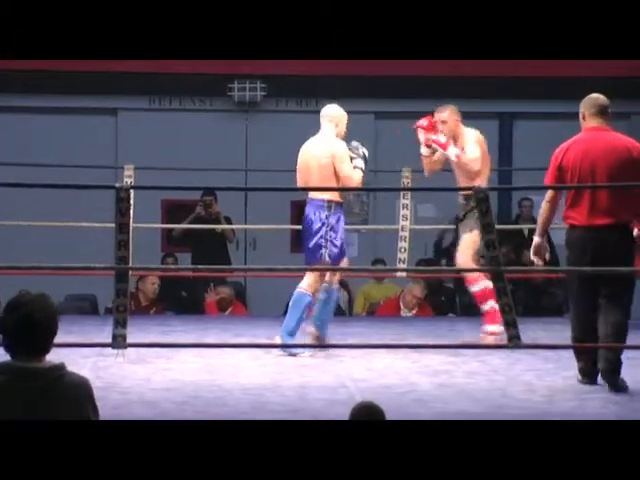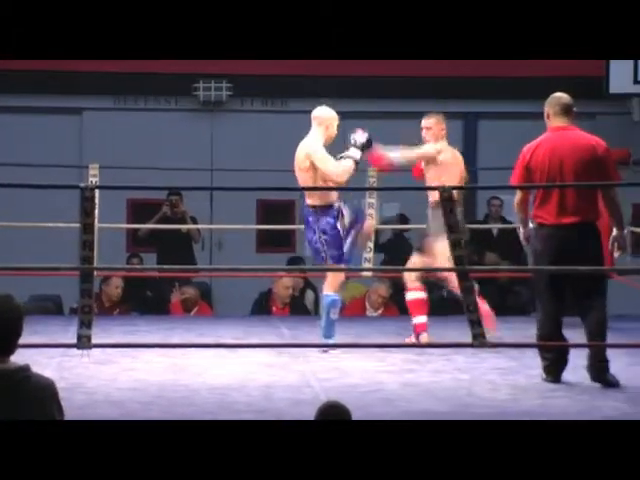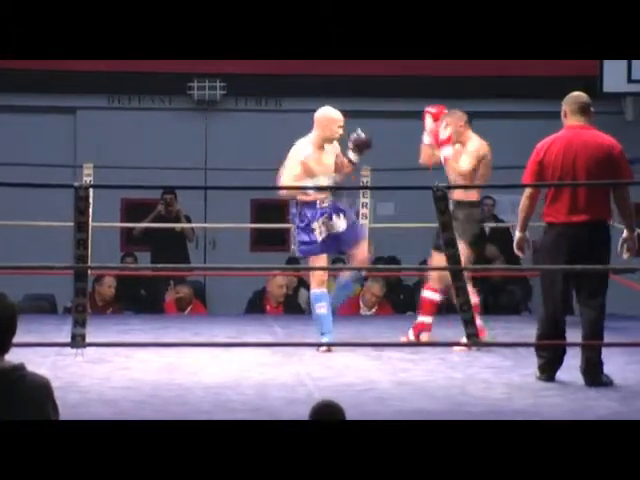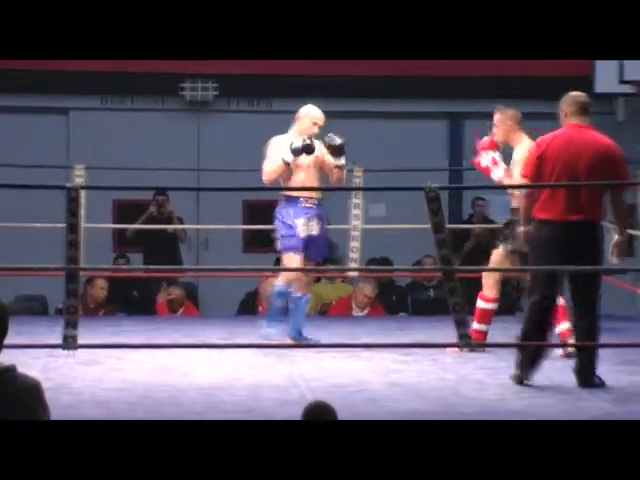
dt=0.5s
person 1, frame 1
left shoulder: (566, 150)
left elbow: (550, 199)
left wrist: (539, 237)
left hip: (580, 235)
left knee: (582, 305)
right knee: (615, 304)
left ankle: (587, 369)
right ankle: (610, 368)
person 1, frame 2
left shoulder: (532, 150)
right shoulder: (596, 146)
left elbow: (520, 199)
right elbow: (609, 194)
left wrist: (525, 227)
right wrist: (619, 229)
left hip: (547, 234)
right hip: (584, 233)
left knee: (550, 305)
right knee: (593, 302)
left ankle: (551, 368)
right ankle: (599, 368)
person 1, frame 3
left shoulder: (546, 146)
right shoulder: (609, 146)
left elbow: (530, 194)
right elbow: (621, 195)
left wrist: (520, 231)
right wrist: (630, 231)
left hip: (557, 233)
right hip: (594, 232)
left knee: (553, 303)
right knee: (593, 303)
left ankle: (547, 366)
right ankle: (592, 370)
person 1, frame 4
left shoulder: (545, 144)
right shoulder: (608, 148)
left elbow: (528, 191)
right elbow: (617, 197)
left wrist: (526, 224)
right wrist: (621, 234)
left hip: (547, 230)
right hip: (586, 232)
left knee: (539, 298)
right knee: (586, 304)
left ankle: (525, 364)
right ankle: (586, 372)
person 2, frame 1
left shoulder: (307, 147)
right shoulder: (337, 146)
right elbow: (352, 184)
right wrist: (359, 161)
left hip: (313, 209)
right hip: (327, 213)
left knee: (339, 267)
right knee: (314, 277)
left ankle: (318, 327)
right ankle: (286, 335)
person 2, frame 2
left shoulder: (308, 147)
right shoulder: (313, 149)
right elbow: (337, 177)
left wrist: (351, 155)
right wrist: (355, 150)
left hip: (330, 210)
right hip: (324, 216)
left knee: (366, 229)
right knee: (335, 278)
right ankle: (326, 339)
person 2, frame 3
left shoulder: (333, 145)
right shoulder: (300, 152)
left elbow: (342, 172)
right elbow: (284, 189)
left wrist: (355, 152)
right wrist: (316, 186)
left hip: (331, 208)
right hip: (309, 214)
left knee: (362, 257)
right knee: (319, 277)
left ankle: (331, 305)
right ankle: (326, 336)
person 2, frame 4
left shoulder: (319, 146)
right shoulder: (279, 143)
left elbow: (338, 180)
right elbow: (268, 177)
left wrist: (338, 156)
right wrist: (291, 153)
left hip: (314, 211)
right hip: (291, 210)
left knee: (305, 278)
right knee: (292, 271)
left ankle: (295, 332)
right ankle: (271, 323)
person 3, frame 1
left shoulder: (471, 136)
right shoulder: (449, 142)
left elbow: (474, 167)
right elbow: (429, 170)
left wrist: (446, 147)
right wrist: (425, 143)
left hip: (477, 204)
right hip: (467, 204)
left knee: (464, 261)
right knee: (470, 264)
left ankle: (493, 318)
right ankle: (494, 317)
person 3, frame 2
left shoulder: (437, 148)
right shoulder: (454, 156)
left elbow: (411, 154)
left wrist: (386, 157)
right wrist: (426, 175)
left hip: (443, 216)
right hip: (440, 219)
left knee: (446, 270)
right knee: (410, 275)
left ankle: (482, 313)
right ankle: (420, 332)
person 3, frame 3
left shoulder: (477, 146)
right shoulder: (456, 146)
left elbow: (458, 174)
right elbow: (425, 159)
left wrist: (446, 147)
right wrist: (429, 130)
left hip: (468, 214)
right hip: (457, 212)
right knee: (435, 271)
left ankle: (476, 331)
right ankle: (420, 330)
person 3, frame 4
left shoulder: (522, 151)
right shoulder: (531, 148)
left elbow: (518, 189)
left wrist: (493, 169)
right wrist: (495, 160)
left hip: (523, 220)
left knee: (491, 277)
left ankle: (476, 337)
right ankle: (567, 339)
